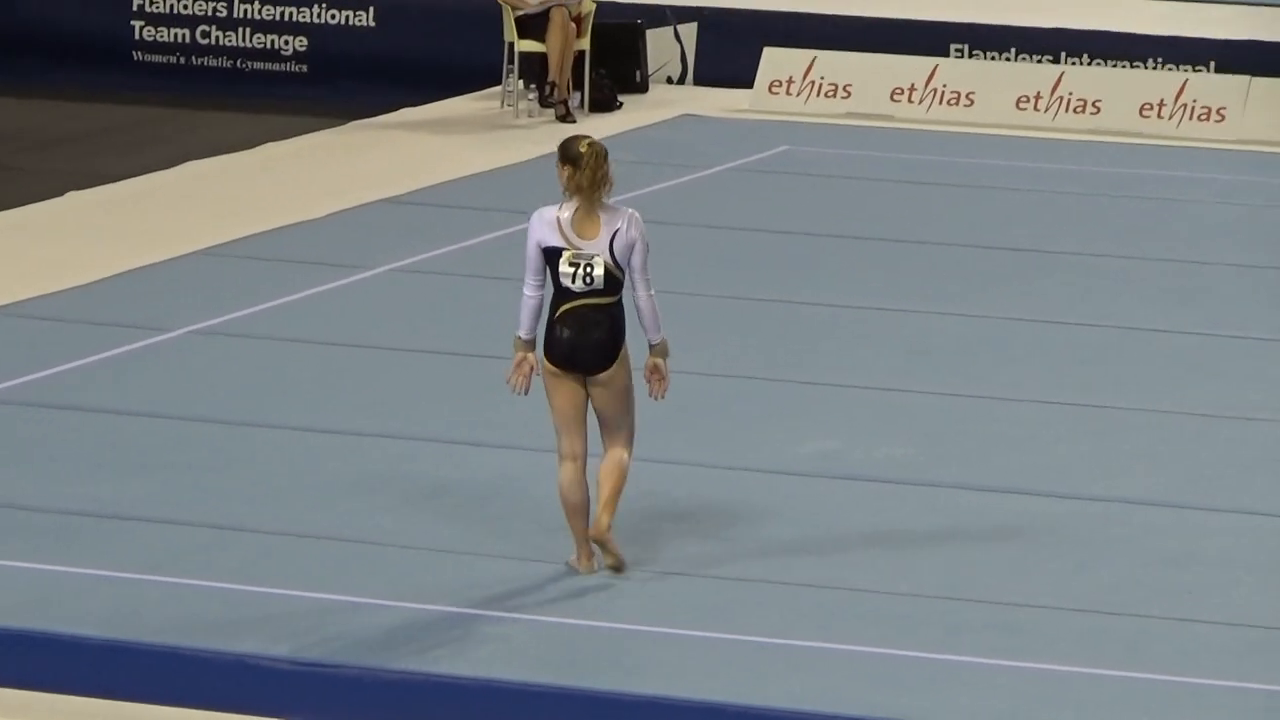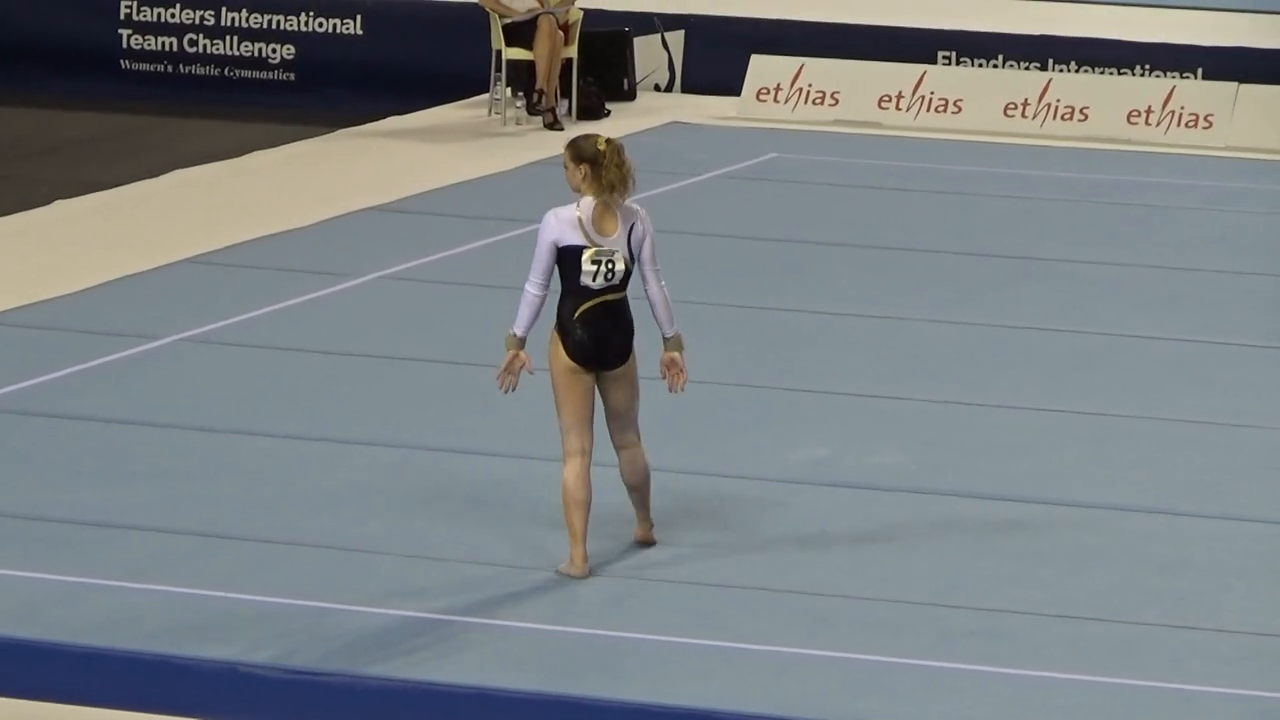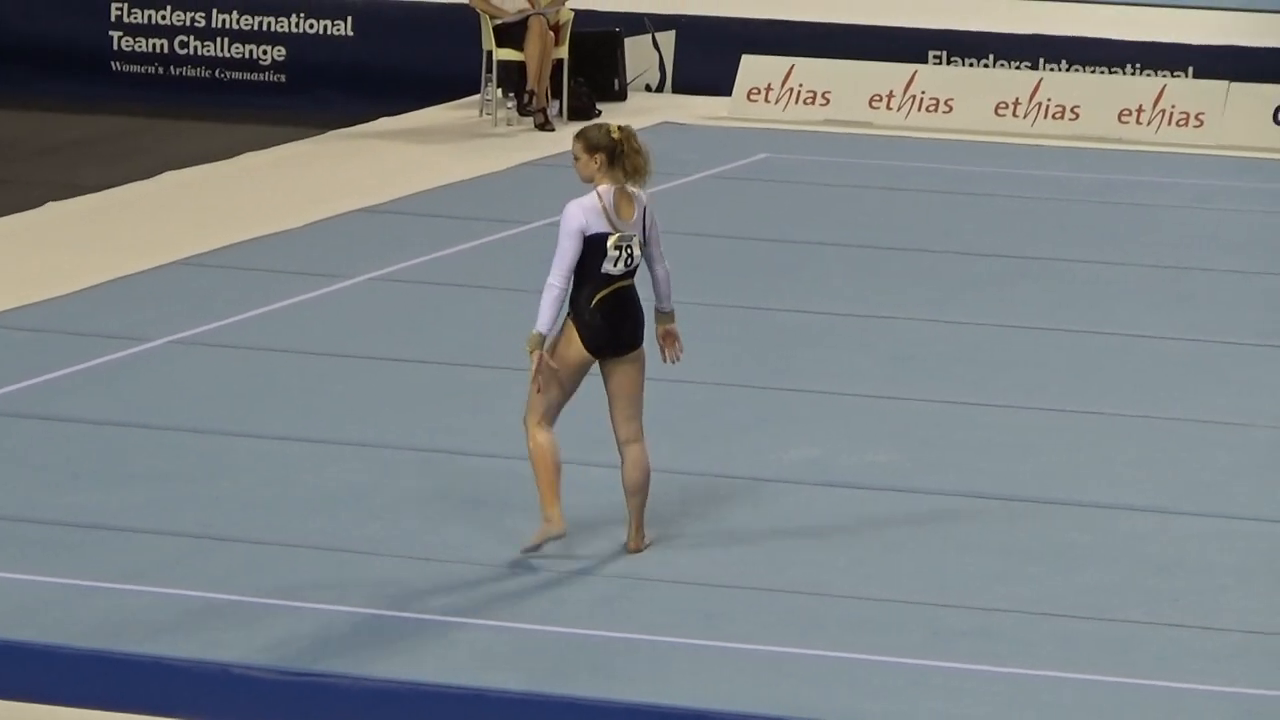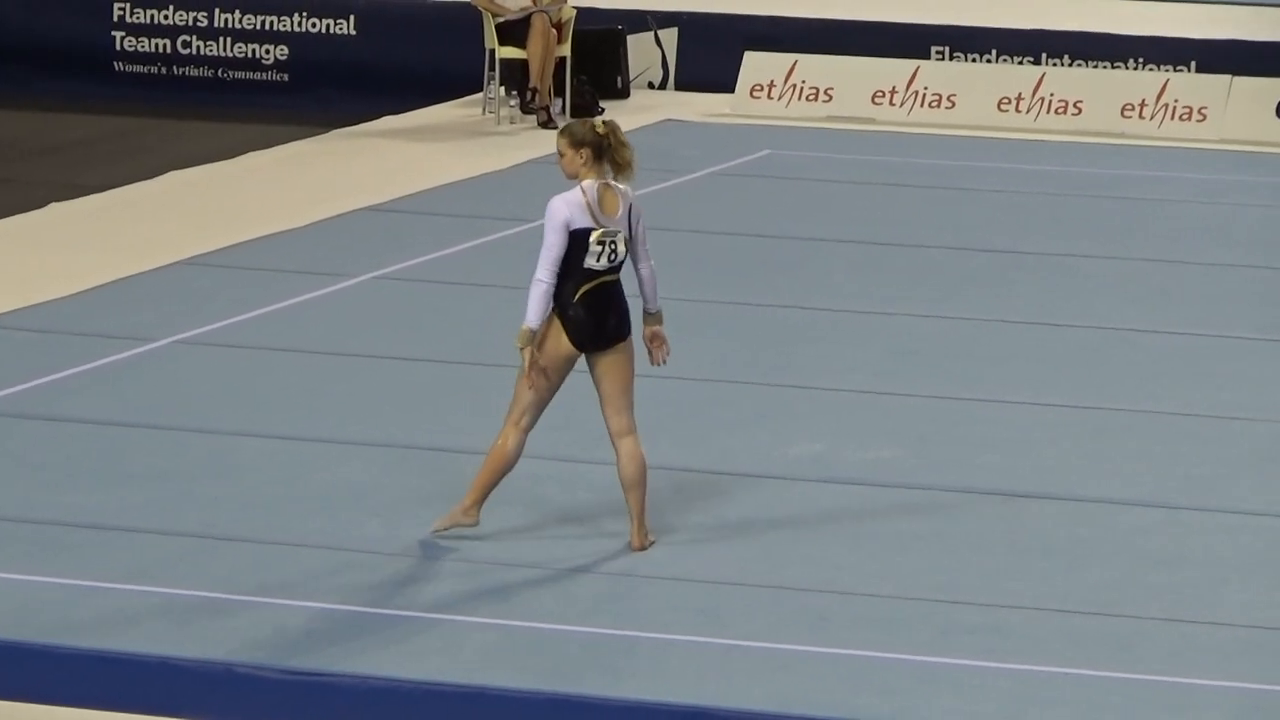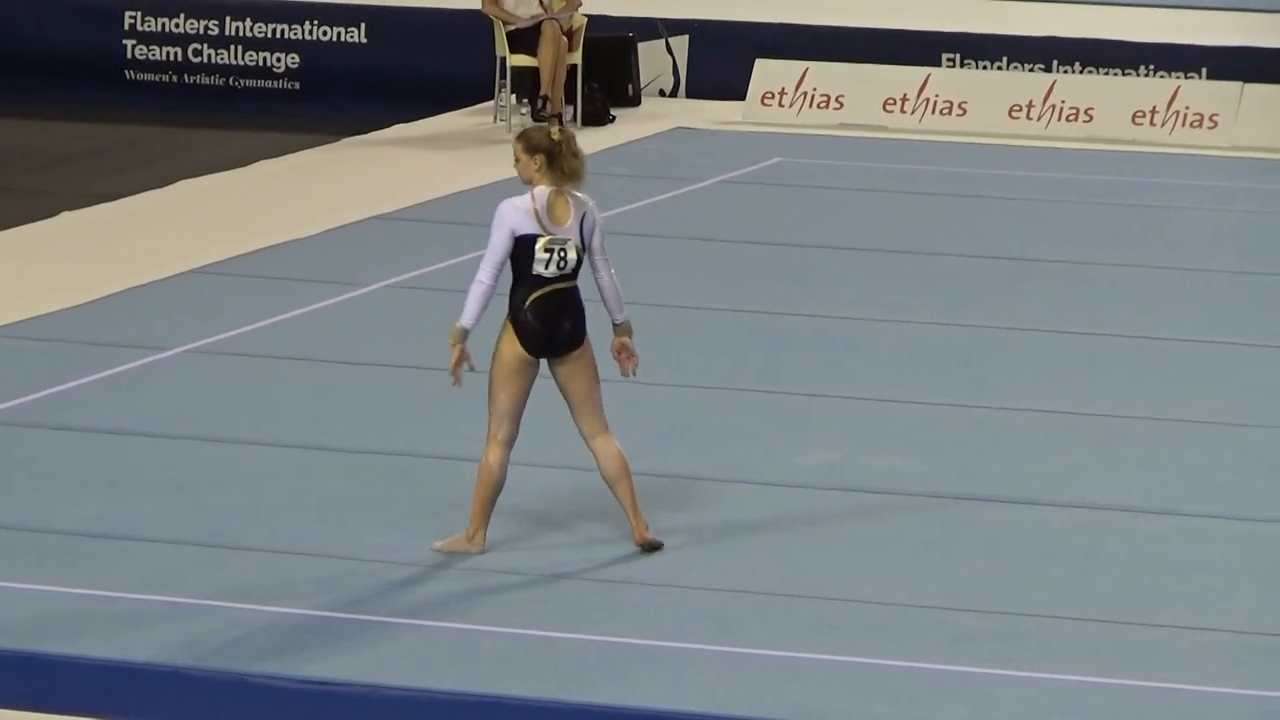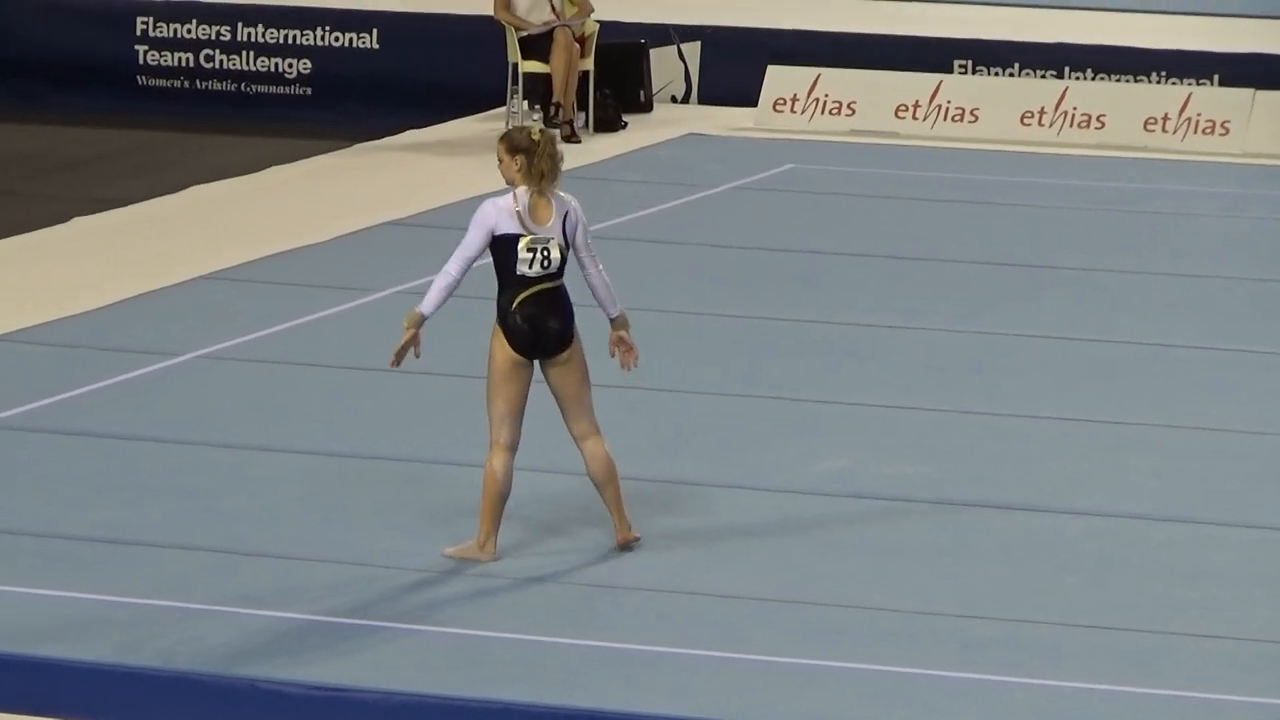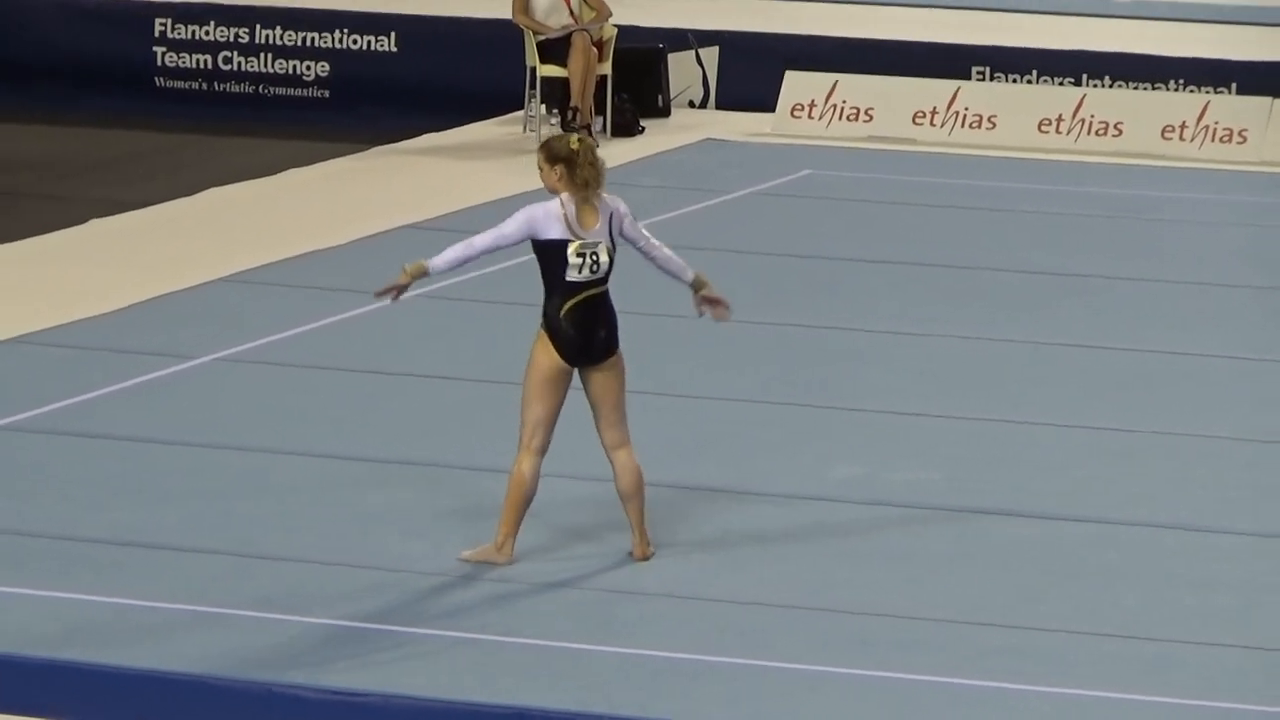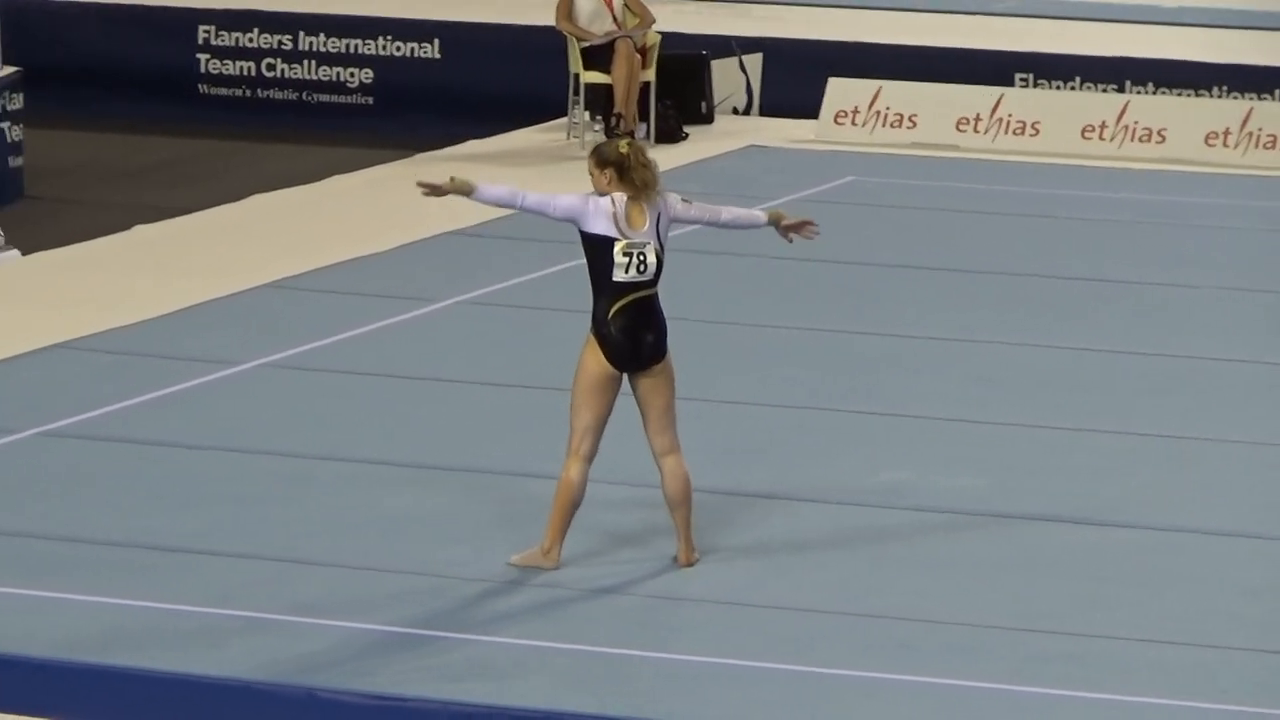
dt=0.3s
person 1, frame 1
left shoulder: (543, 222)
right shoulder: (627, 222)
left elbow: (533, 290)
right elbow: (641, 291)
left wrist: (524, 346)
right wrist: (657, 349)
left hip: (560, 340)
right hip: (605, 339)
left knee: (570, 453)
right knee: (618, 444)
left ankle: (583, 551)
right ankle: (602, 522)
person 1, frame 2
left shoulder: (558, 221)
right shoulder: (636, 217)
left elbow: (536, 287)
right elbow: (654, 284)
left wrist: (517, 343)
right wrist: (671, 343)
left hip: (574, 336)
right hip: (618, 334)
left knee: (576, 451)
right knee: (627, 440)
left ankle: (577, 555)
right ankle: (644, 525)
person 1, frame 3
left shoulder: (580, 209)
right shoulder: (641, 202)
left elbow: (559, 279)
right elbow: (658, 267)
left wrist: (539, 340)
right wrist: (666, 319)
left hip: (590, 324)
right hip: (629, 320)
left knee: (538, 420)
right knee: (630, 437)
left ankle: (552, 517)
right ankle: (636, 534)
person 1, frame 4
left shoulder: (564, 205)
right shoulder: (627, 199)
left elbow: (546, 275)
right elbow: (643, 264)
left wrist: (528, 338)
right wrist: (652, 319)
left hip: (571, 319)
right hip: (614, 318)
left knee: (518, 422)
right knee: (624, 431)
left ankle: (469, 507)
right ankle: (639, 531)
person 1, frame 5
left shoulder: (513, 209)
right shoulder: (584, 208)
left elbow: (487, 276)
right elbow: (603, 272)
left wrist: (460, 335)
right wrist: (622, 329)
left hip: (525, 325)
right hip: (568, 323)
left knee: (499, 438)
right knee: (597, 432)
left ankle: (474, 535)
right ankle: (640, 527)
person 1, frame 6
left shoulder: (495, 210)
right shoulder: (568, 206)
left elbow: (455, 269)
right elbow: (592, 269)
left wrist: (416, 321)
right wrist: (619, 323)
left hip: (516, 326)
right hip: (559, 323)
left knee: (503, 444)
right knee: (587, 432)
left ankle: (485, 542)
right ankle: (622, 527)
person 1, frame 7
left shoulder: (541, 215)
right shoulder: (611, 208)
left elbow: (479, 243)
right elbow: (653, 247)
left wrist: (422, 270)
right wrist: (696, 283)
left hip: (560, 333)
right hip: (603, 330)
left knee: (532, 446)
right knee: (619, 443)
left ankle: (503, 544)
right ankle: (640, 541)
person 1, frame 8
left shoulder: (591, 209)
right shoulder: (662, 207)
left elbow: (525, 200)
right elbow: (719, 215)
left wrist: (464, 189)
right wrist: (774, 219)
left hip: (609, 336)
right hip: (651, 335)
left knee: (580, 450)
right knee: (667, 449)
left ankle: (549, 549)
right ankle: (686, 547)
